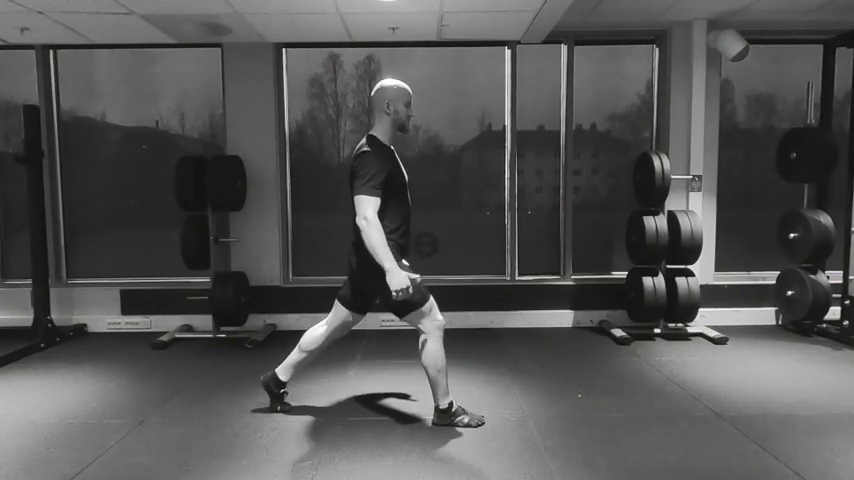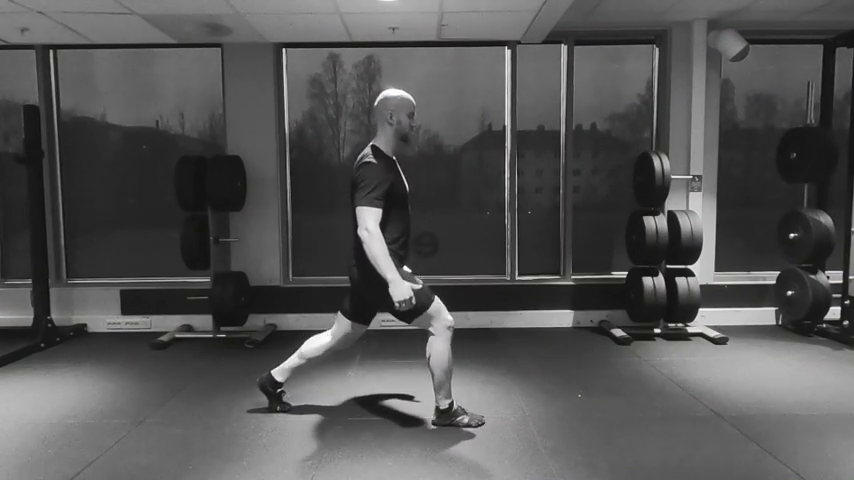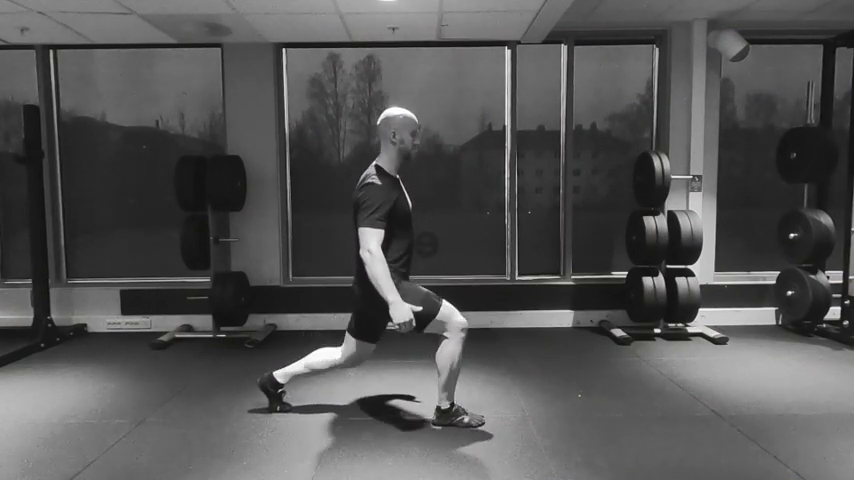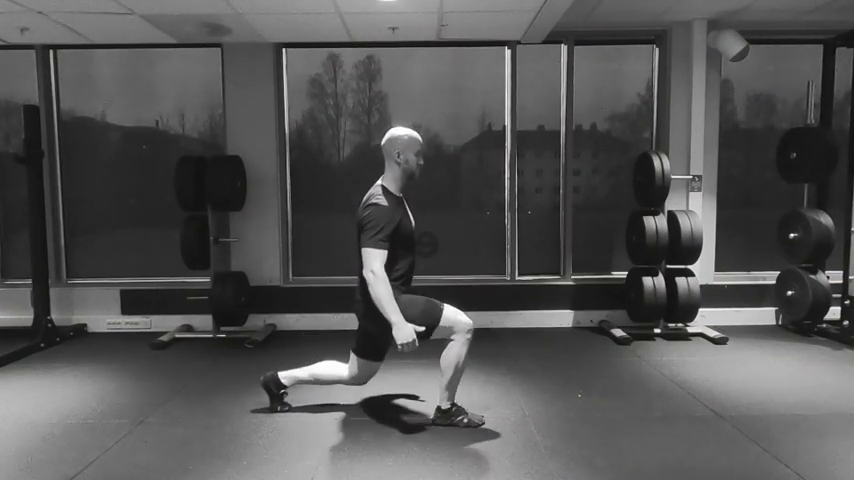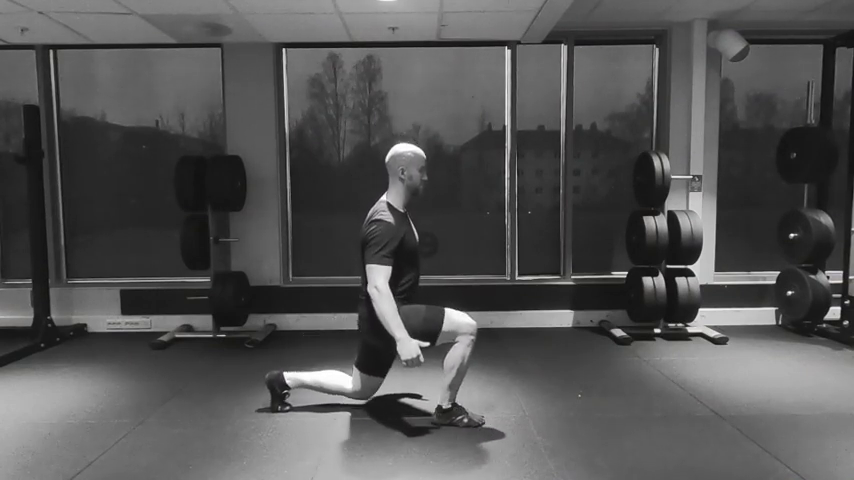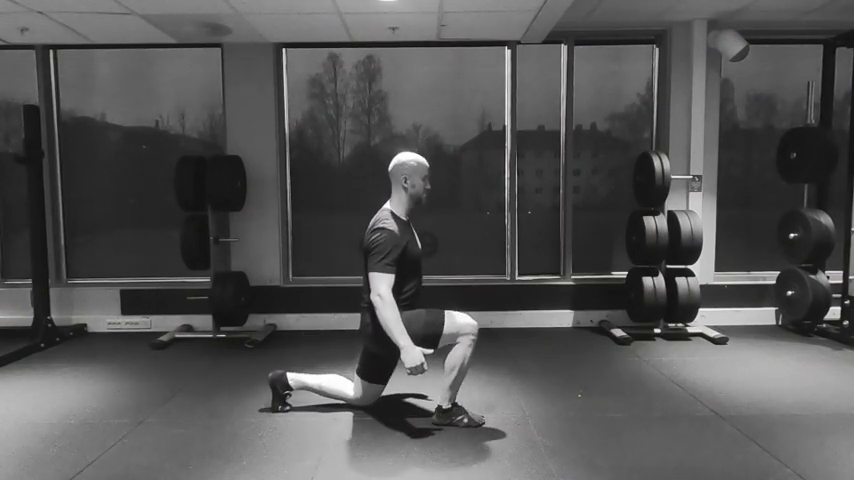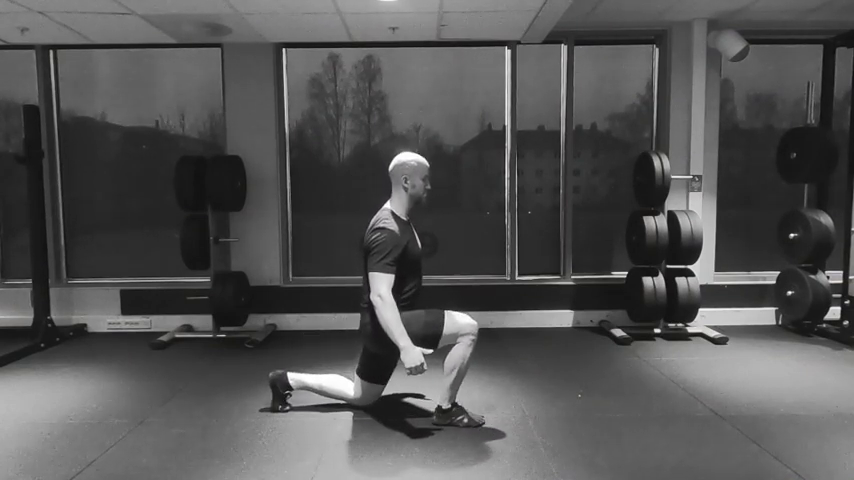
dt=0.3s
person 1, frame 1
left shoulder: (381, 151)
right shoulder: (372, 156)
right elbow: (365, 218)
left wrist: (394, 259)
right wrist: (392, 269)
left hip: (373, 261)
right hip: (379, 262)
left knee: (335, 325)
right knee: (433, 324)
left ankle: (277, 379)
right ankle: (445, 409)
person 1, frame 2
left shoulder: (384, 160)
right shoulder: (374, 167)
right elbow: (367, 229)
left wrist: (397, 270)
right wrist: (395, 280)
left hip: (373, 270)
right hip: (379, 272)
left knee: (339, 335)
right knee: (443, 324)
left ankle: (274, 379)
right ankle: (445, 409)
person 1, frame 3
left shoulder: (387, 179)
right shoulder: (377, 187)
right elbow: (369, 251)
left wrist: (397, 292)
right wrist: (395, 302)
left hip: (379, 286)
right hip: (384, 287)
left knee: (349, 356)
right knee: (456, 326)
left ankle: (275, 380)
right ankle: (446, 410)
person 1, frame 4
left shoulder: (391, 196)
right shoulder: (381, 207)
right elbow: (372, 271)
left wrist: (394, 316)
right wrist: (398, 322)
left hip: (382, 304)
right hip: (384, 304)
left knee: (355, 373)
right knee: (463, 327)
left ankle: (279, 380)
right ankle: (446, 410)
person 1, frame 5
left shoulder: (395, 212)
right shoulder: (385, 224)
right elbow: (376, 287)
right wrist: (403, 339)
left hip: (383, 317)
right hip: (387, 317)
left knee: (359, 389)
right knee: (466, 329)
left ankle: (283, 380)
right ankle: (447, 409)
person 1, frame 6
left shoulder: (398, 220)
right shoulder: (388, 232)
right elbow: (380, 296)
right wrist: (407, 347)
left hip: (388, 323)
right hip: (388, 324)
left knee: (360, 396)
right knee: (467, 329)
left ankle: (286, 380)
right ankle: (447, 409)
person 1, frame 7
left shoulder: (398, 220)
right shoulder: (388, 232)
right elbow: (380, 296)
left wrist: (403, 338)
right wrist: (406, 347)
left hip: (388, 324)
right hip: (388, 325)
left knee: (360, 396)
right knee: (467, 329)
left ankle: (286, 380)
right ankle: (446, 409)
